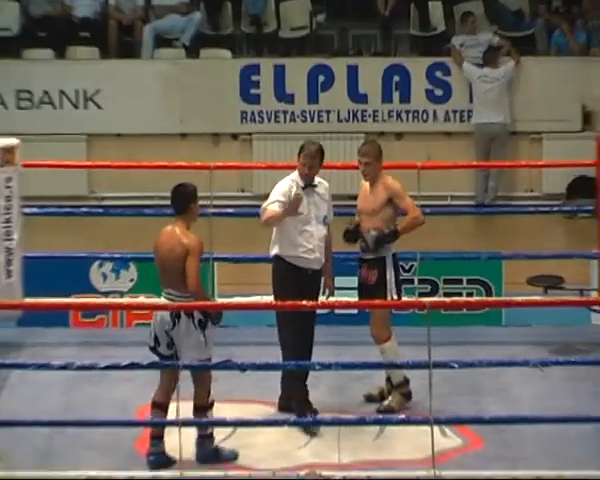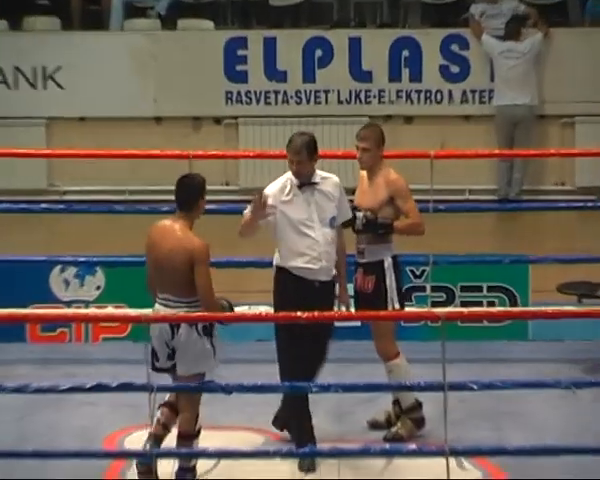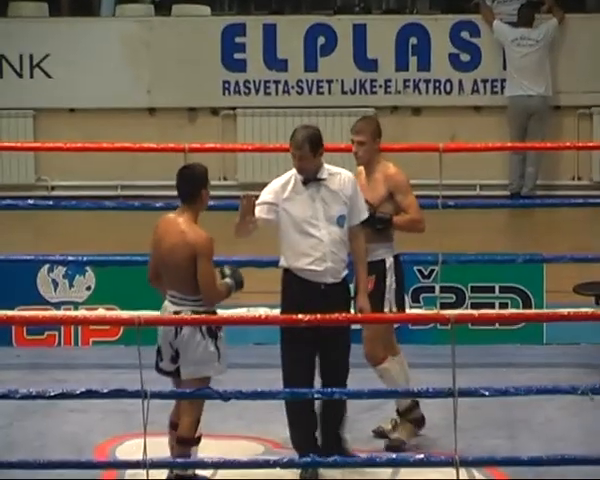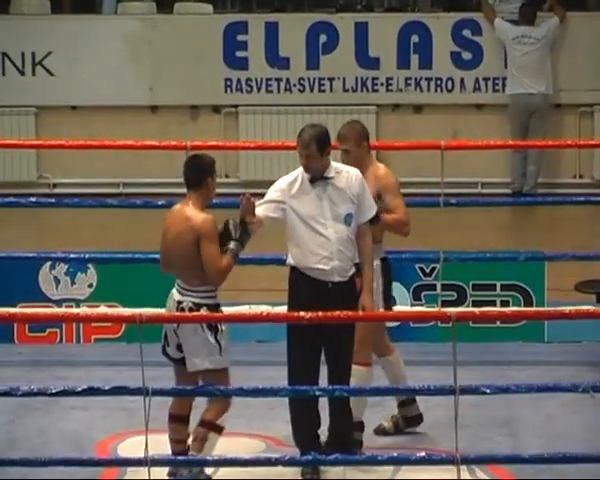
dt=0.3s
person 1, frame 1
left shoulder: (323, 189)
right shoulder: (285, 188)
right elbow: (266, 220)
left wrist: (328, 272)
right wrist: (286, 212)
left hip: (312, 271)
right hip: (288, 270)
left knee: (305, 339)
right knee: (293, 339)
left ankle: (289, 398)
person 1, frame 2
left shoulder: (333, 185)
right shoulder: (278, 190)
left elbow: (338, 235)
right elbow: (244, 231)
left wrist: (343, 283)
right wrist: (255, 215)
left hip: (323, 282)
right hip: (292, 282)
left knee: (314, 358)
right knee: (294, 362)
left ankle: (287, 416)
right ankle: (304, 442)
person 1, frame 3
left shoulder: (345, 182)
right shoulder: (280, 188)
left elbow: (356, 237)
right elbow: (244, 231)
left wrist: (362, 292)
right wrist: (245, 218)
left hip: (336, 287)
right hip: (298, 287)
left knee: (337, 371)
right knee: (298, 375)
left ankle: (332, 442)
person 1, frame 4
left shoulder: (353, 180)
right shoulder: (287, 186)
left elbow: (363, 236)
right elbow: (255, 224)
left wrist: (367, 289)
left hip: (343, 286)
right hip: (305, 285)
left knee: (342, 369)
right knee: (303, 373)
left ankle: (340, 442)
right ankle: (309, 451)
person 2, frame 1
left shoulder: (391, 186)
right shoulder: (363, 186)
left elbow: (417, 217)
left wrist: (388, 234)
right wrist: (353, 228)
left hip: (383, 261)
right hip: (365, 260)
left knee: (379, 330)
right knee: (380, 327)
person 2, frame 2
left shoulder: (393, 181)
right shoulder: (361, 177)
left elbow: (418, 225)
left wrist: (380, 225)
right wrist: (351, 217)
left hip: (382, 265)
right hip: (362, 264)
left knee: (385, 345)
right knee: (383, 343)
left ankle: (413, 412)
right ankle: (400, 406)
person 2, frame 3
left shoulder: (393, 176)
right shoulder: (358, 174)
left elbow: (418, 222)
left wrist: (380, 219)
left hip: (384, 265)
right hip: (365, 264)
left knee: (373, 349)
right knee: (386, 344)
left ankle: (408, 415)
right ankle: (408, 412)
person 2, frame 4
left shoulder: (383, 177)
left elbow: (404, 225)
left hip: (372, 266)
left knee: (358, 349)
right knee: (378, 342)
left ankle: (354, 428)
right ankle: (408, 408)
person 3, frame 1
right shoulder: (191, 242)
right elbow: (194, 288)
right wrist: (212, 308)
left hip: (165, 310)
right hip: (187, 315)
left knee: (167, 383)
right knee: (202, 382)
person 3, frame 2
left shoulder: (155, 231)
right shoulder: (196, 246)
left elbow: (151, 282)
right elbow: (206, 300)
right wrist: (225, 307)
left hip: (161, 316)
right hip: (188, 324)
left knee: (180, 393)
right knee: (190, 404)
left ankle: (151, 450)
person 3, frame 3
left shoulder: (162, 225)
right shoulder: (199, 239)
left elbow: (153, 277)
right elbow: (211, 294)
right wrist: (231, 283)
left hip: (171, 314)
right hip: (196, 322)
left knee: (183, 400)
right knee: (192, 407)
person 3, frame 4
left shoulder: (172, 215)
right shoulder: (205, 221)
right elbow: (216, 276)
right wrist: (233, 244)
left hip: (177, 303)
right hip: (199, 312)
left knee: (183, 391)
right knee: (220, 398)
person 4, frame 1
left shoulder: (475, 73)
right shoulder: (503, 73)
left elbow: (458, 60)
right elbow: (516, 58)
left wrist: (453, 47)
right wrist: (508, 47)
left hip: (481, 125)
right hip: (500, 126)
left ankle: (480, 200)
right ankle: (489, 200)
person 4, frame 2
left shoulder: (496, 47)
right shoulder: (529, 47)
left elbow: (477, 31)
right elbow: (544, 30)
left wrist: (472, 16)
left hip: (504, 108)
right hip: (526, 108)
left ankle: (502, 194)
right ankle: (514, 194)
person 4, frame 3
left shoulder: (508, 34)
right shoulder: (543, 34)
left elbow: (488, 17)
left hip: (516, 99)
right hip: (540, 99)
right knee: (534, 147)
left ankle: (515, 189)
right ankle: (528, 190)
person 4, frame 4
left shoulder: (509, 32)
right shoulder: (544, 33)
left hip: (517, 97)
right hip: (540, 97)
left knee: (517, 144)
right knee: (535, 145)
left ankle: (516, 187)
right ankle: (529, 188)
